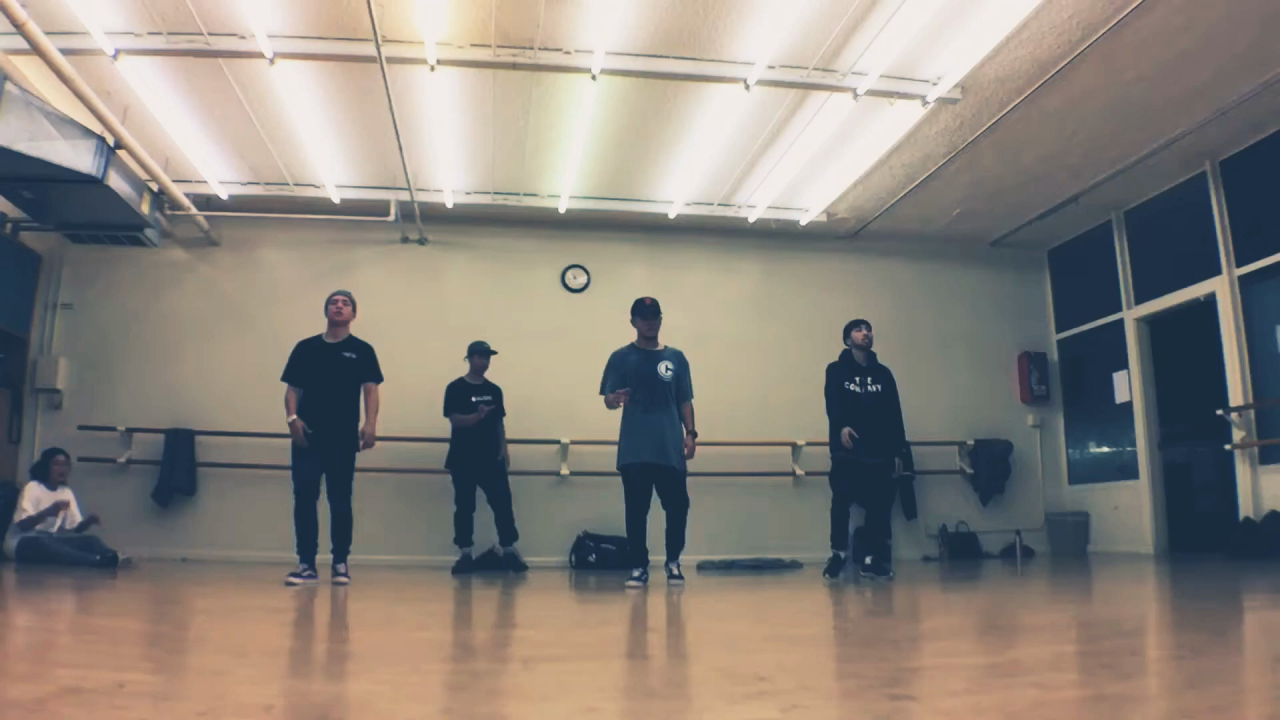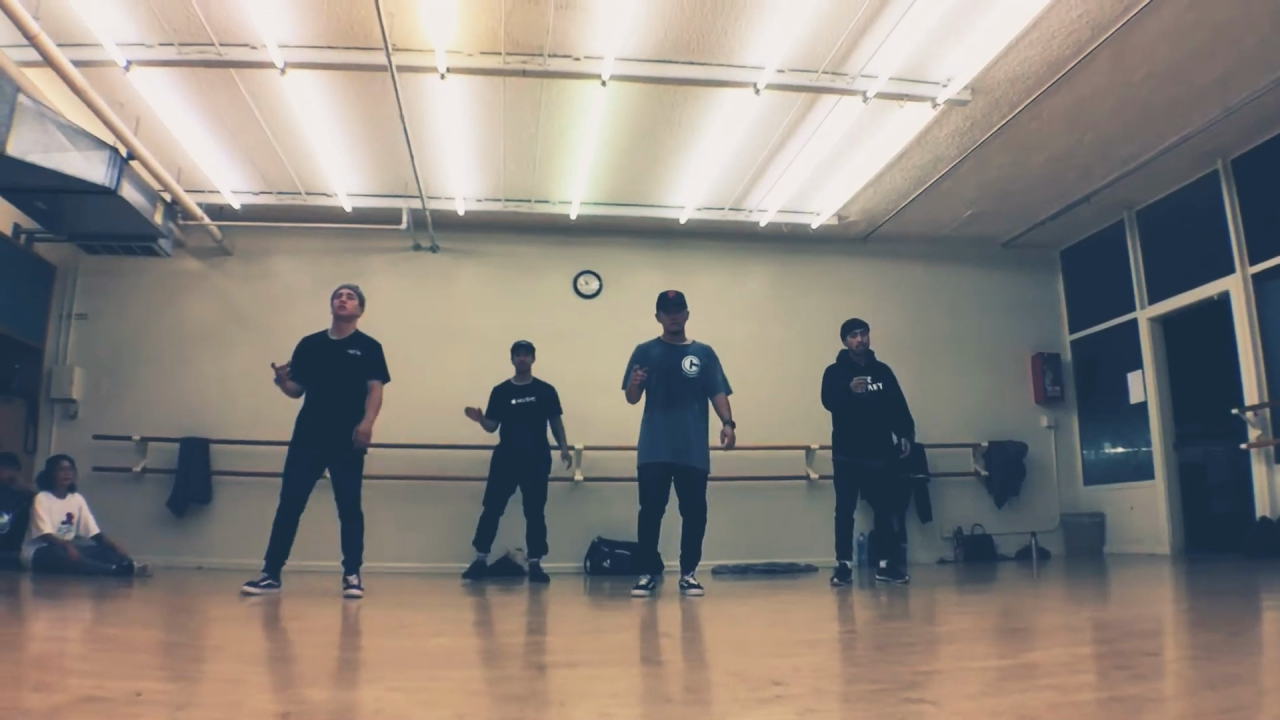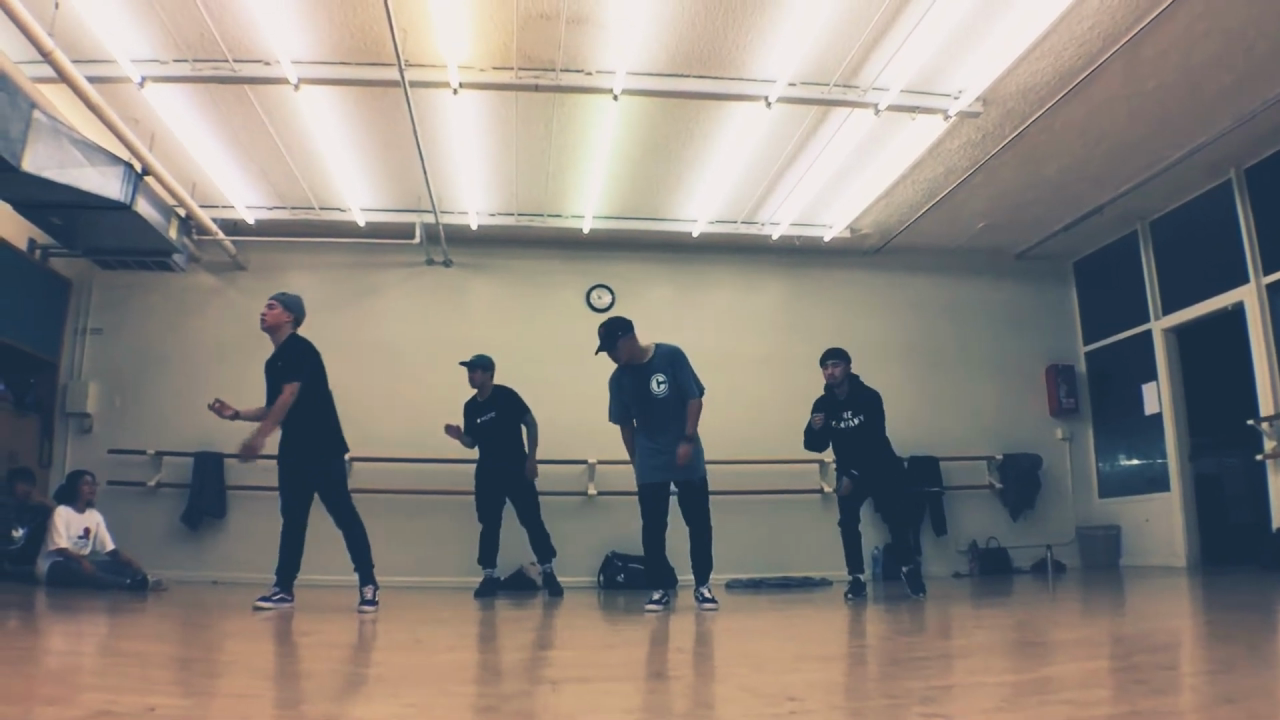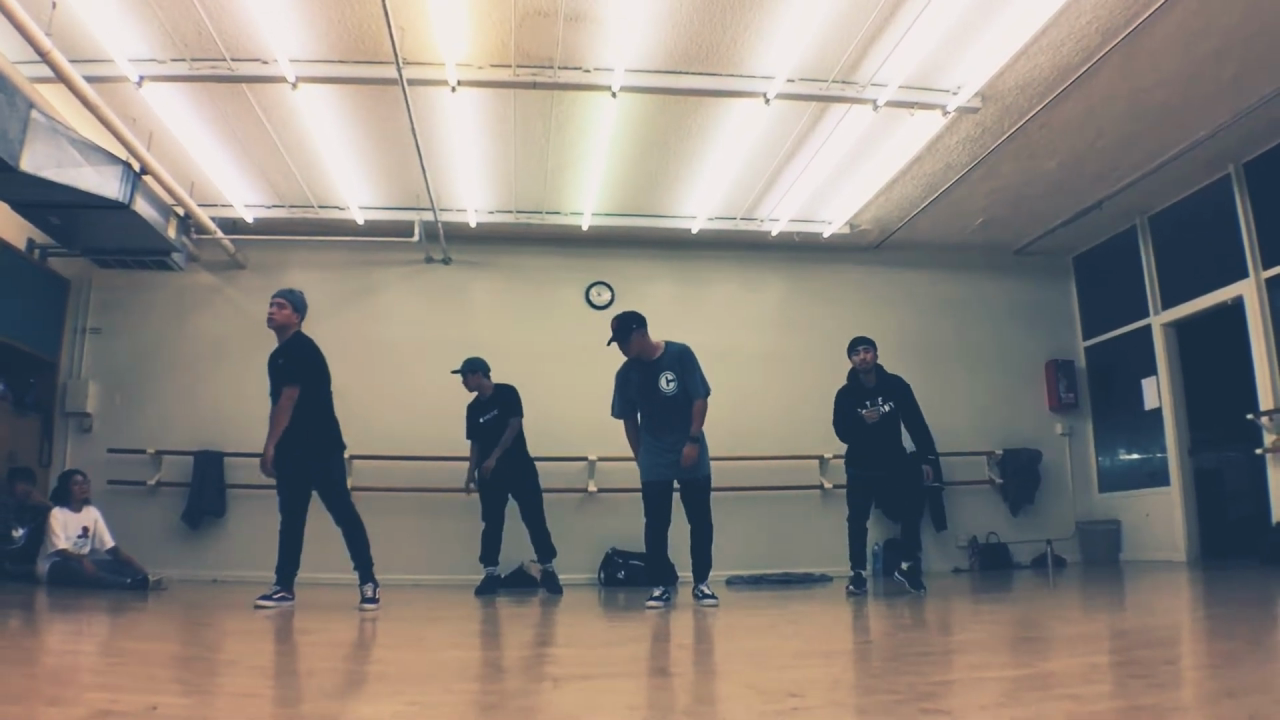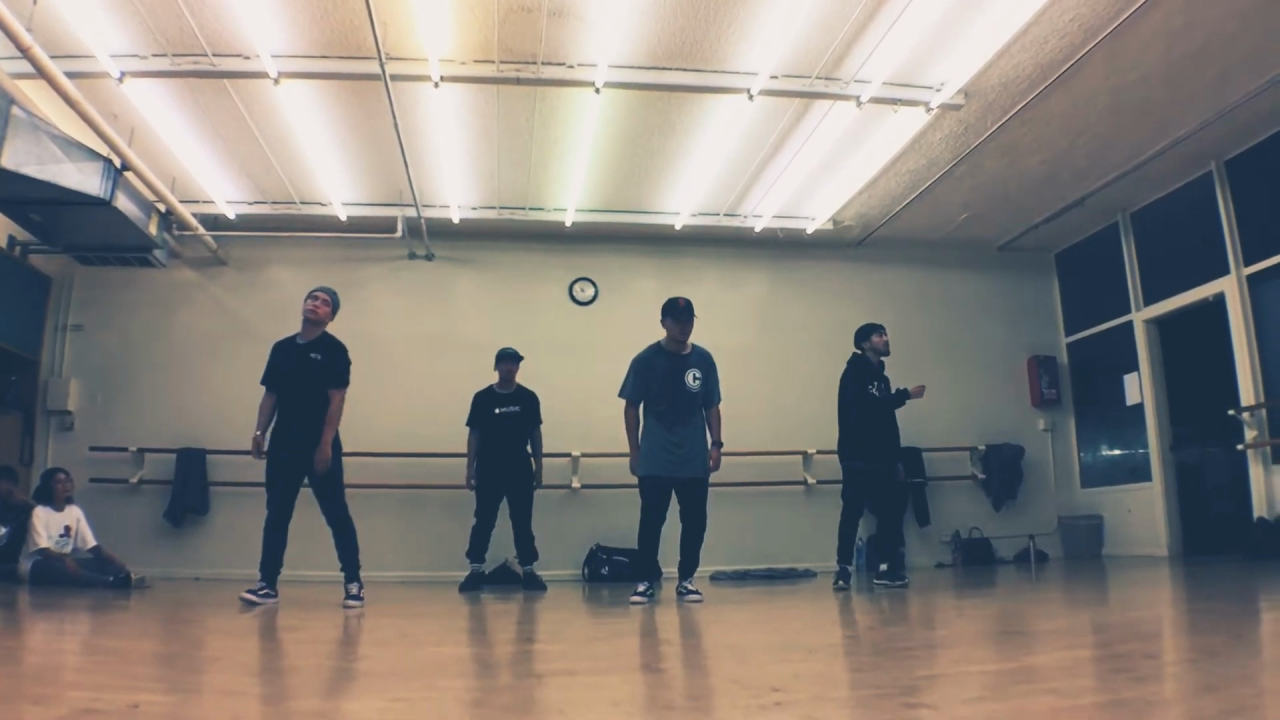
dt=1s
person 1, frame 1
left shoulder: (362, 351)
right shoulder: (305, 348)
left elbow: (371, 391)
right elbow: (292, 389)
left wrist: (370, 424)
right wrist: (292, 417)
left hip: (342, 439)
right hip: (307, 437)
left knee: (340, 501)
right knee: (304, 498)
left ankle: (340, 562)
right ankle: (306, 564)
person 1, frame 2
left shoulder: (368, 347)
right shoulder: (309, 345)
left elbow: (375, 390)
right elbow: (297, 391)
left wrist: (368, 423)
right wrist: (282, 381)
left hip: (347, 442)
right hip: (307, 437)
left knee: (349, 507)
right knee: (289, 504)
left ankle: (352, 574)
right ankle: (271, 573)
person 1, frame 3
left shoulder: (299, 349)
right shoulder: (275, 360)
left elbow: (289, 397)
left wrist: (258, 436)
right wrist: (236, 413)
left hip: (324, 448)
right hip: (294, 450)
left knee: (344, 514)
right knee: (293, 519)
left ankle: (368, 585)
right ankle: (283, 588)
person 1, frame 4
left shoulder: (302, 349)
right shoulder: (277, 355)
left elbow: (288, 401)
left wrist: (269, 446)
right wrist: (274, 449)
left hip: (321, 447)
right hip: (292, 449)
left knee: (343, 513)
right knee: (290, 518)
left ankle: (368, 582)
right ankle: (284, 586)
person 1, frame 5
left shoulder: (334, 349)
right shoulder: (281, 349)
left elbow: (336, 400)
right elbow: (270, 395)
left wrist: (326, 444)
right wrist: (260, 432)
left hip: (320, 447)
right hip: (282, 446)
left knee: (337, 515)
right knee: (276, 514)
left ankle: (353, 582)
right ankle: (267, 584)
person 2, frame 1
left shoulder: (676, 358)
right shoulder: (621, 358)
left elbow: (685, 401)
right elbow: (608, 401)
left wrist: (690, 433)
right wrist: (615, 399)
left hip: (670, 448)
right hip: (634, 449)
left knee: (677, 505)
right knee: (636, 508)
left ankle: (673, 560)
right ankle: (639, 566)
person 2, frame 2
left shoulder: (704, 353)
right shoulder: (645, 352)
left elbow: (718, 392)
right elbow: (632, 398)
left wrist: (728, 423)
right wrist: (634, 383)
left hip: (693, 449)
right hip: (654, 448)
left knee: (694, 512)
right knee: (650, 511)
left ankle: (688, 573)
right ankle: (648, 573)
person 2, frame 3
left shoulder: (671, 356)
right shoulder: (618, 379)
left elbow: (695, 399)
right elbow: (626, 425)
left wrist: (687, 440)
right wrist: (636, 461)
left hip: (686, 456)
right hip: (650, 462)
left knee: (699, 522)
right knee: (653, 527)
left ankle: (702, 585)
right ankle: (660, 588)
person 2, frame 4
left shoulder: (681, 355)
right shoulder: (626, 374)
left elbow: (700, 399)
right elbow: (629, 420)
left wrist: (693, 441)
right wrist: (640, 457)
left hip: (691, 455)
right hip: (654, 460)
left knee: (701, 521)
right knee: (656, 524)
left ankle: (701, 582)
right ankle: (661, 585)
person 2, frame 5
left shoulder: (704, 359)
right shoulder: (646, 359)
left elbow: (712, 406)
right elbow: (631, 407)
left wrist: (716, 444)
right wrist: (634, 450)
left hip: (694, 459)
right hip: (655, 459)
left knee: (695, 520)
right knee: (651, 520)
left ankle: (686, 579)
right ankle: (647, 580)
person 3, frame 1
left shoulder: (883, 373)
right shoulder: (837, 369)
left elbow: (894, 414)
right elbow: (832, 404)
left wrist: (899, 452)
right wrist: (841, 427)
left hip: (878, 453)
right hip: (846, 452)
left knee: (879, 507)
right knee: (841, 503)
left ankle: (871, 560)
right ankle: (839, 554)
person 3, frame 2
left shoulder: (883, 371)
right shoulder: (835, 372)
left elbow: (898, 406)
right elbow: (829, 401)
left wrist: (905, 434)
right wrist: (849, 390)
left hip: (880, 453)
right hip: (847, 455)
left knee: (886, 508)
right knee: (845, 509)
left ankle: (885, 563)
right ankle: (843, 564)
person 3, frame 3
left shoulder: (869, 397)
right shoulder: (822, 405)
left elbow: (875, 441)
right elbow: (816, 446)
left wrist: (854, 476)
right wrist: (814, 430)
left hip: (882, 470)
right hip: (848, 472)
left knee: (896, 519)
right knee: (848, 523)
left ankle: (910, 569)
right ankle: (857, 579)
person 3, frame 4
left shoulder: (896, 385)
right shoulder: (846, 394)
left elbow: (915, 422)
right elbow: (843, 433)
left wrist: (928, 457)
right wrist: (862, 421)
left hip: (895, 463)
right hip: (861, 467)
left knee: (913, 509)
right knee: (857, 518)
left ankle: (908, 567)
right ankle: (858, 574)
person 3, frame 5
left shoulder: (881, 378)
right shoulder: (854, 373)
right elbow: (868, 407)
left wrist: (895, 458)
right wrist: (906, 395)
left hip: (882, 458)
right hip: (858, 458)
left knee: (891, 511)
right knee: (852, 512)
left ankle: (886, 568)
right ankle: (844, 569)
person 4, frame 1
left shoulder: (495, 390)
right shoulder: (455, 388)
right elbow: (455, 421)
left wrist: (504, 448)
right wrist: (478, 416)
left hip: (491, 457)
right hip: (463, 457)
left knee: (503, 501)
right knee: (464, 507)
left ankle: (509, 551)
right ankle: (466, 555)
person 4, frame 2
left shoulder: (546, 390)
right shoulder: (500, 391)
left elbow: (556, 421)
right elbow: (492, 426)
left wrist: (564, 448)
right wrist: (480, 419)
left hip: (537, 460)
right hip: (505, 459)
left knee: (535, 513)
right knee: (491, 508)
left ankle: (534, 563)
right ankle: (480, 559)
person 4, frame 3
left shoulder: (506, 395)
right shoulder: (470, 407)
left elbow: (531, 424)
right elbow: (472, 442)
left wrist: (531, 458)
right wrist: (459, 436)
left hip: (517, 469)
right hip: (487, 473)
left knee: (532, 520)
right knee: (489, 524)
left ankle: (548, 571)
right ankle: (489, 576)
person 4, frame 4
left shoulder: (507, 393)
right shoulder: (473, 408)
left elbow: (514, 427)
right elbow: (475, 443)
left wrist: (493, 458)
right wrist: (471, 473)
left hip: (519, 466)
right hip: (489, 472)
left knee: (535, 519)
right knee: (492, 523)
left ankle: (547, 570)
right ankle: (490, 573)
person 4, frame 5
left shoulder: (529, 398)
right shoulder: (482, 398)
left elbow: (535, 434)
right elbow: (474, 434)
left wrist: (538, 467)
right wrist: (470, 468)
left hip: (520, 469)
right hip: (488, 468)
left knee: (522, 522)
right knee: (483, 520)
left ankle: (528, 571)
right ankle: (475, 570)
